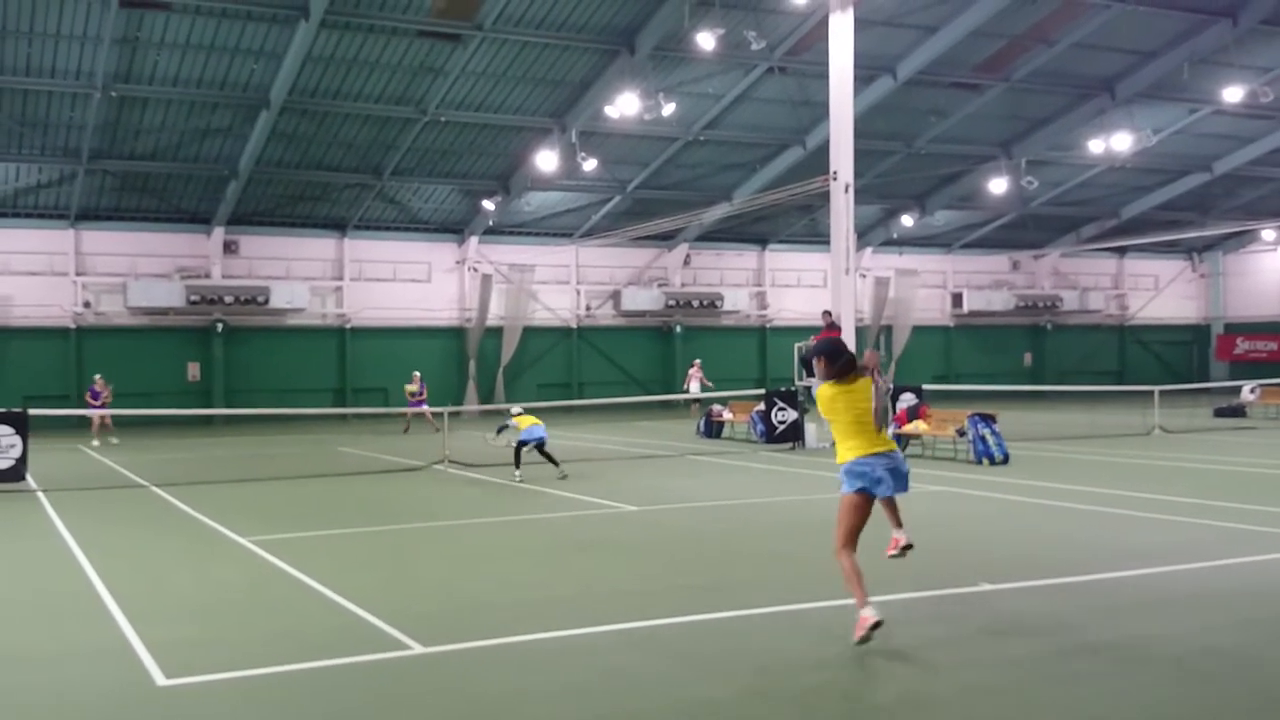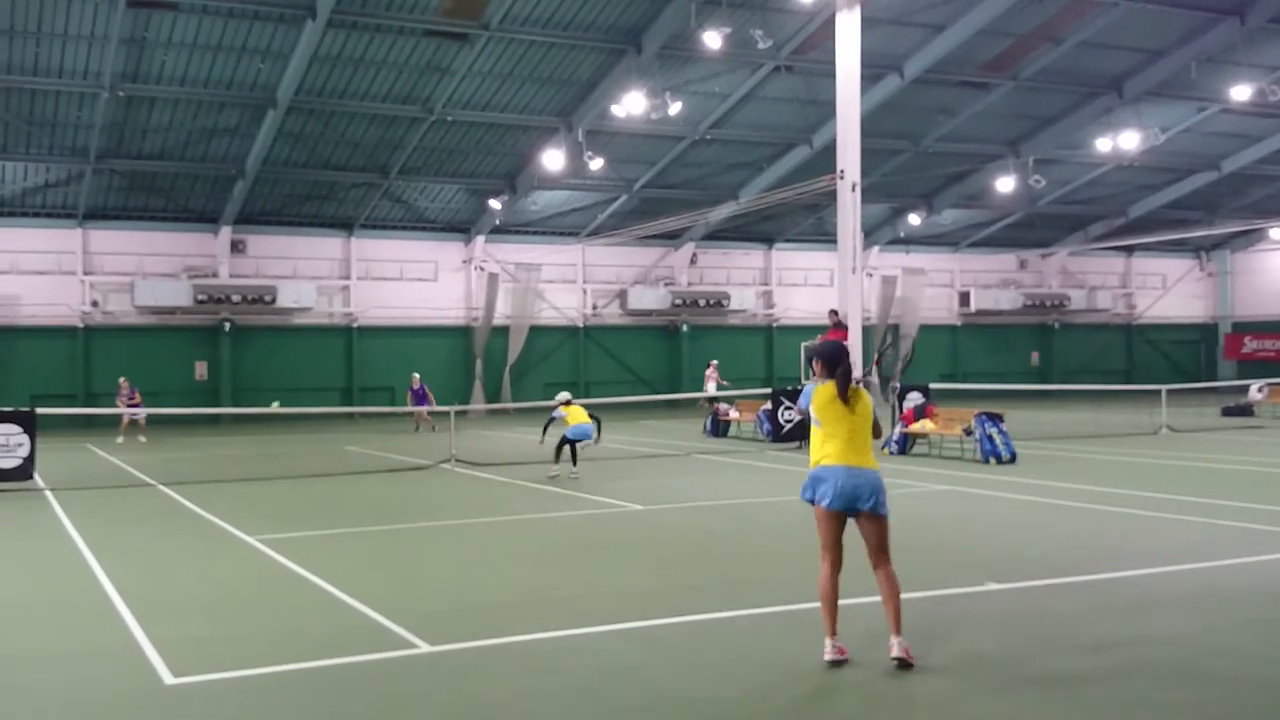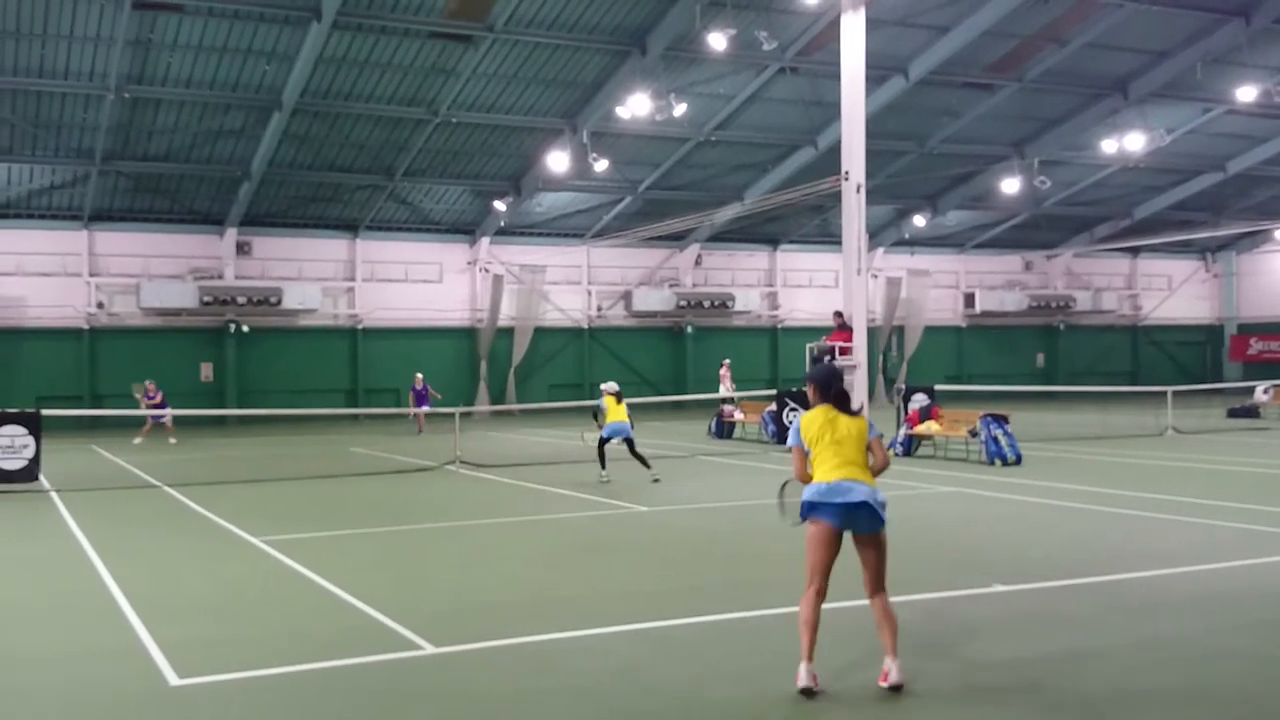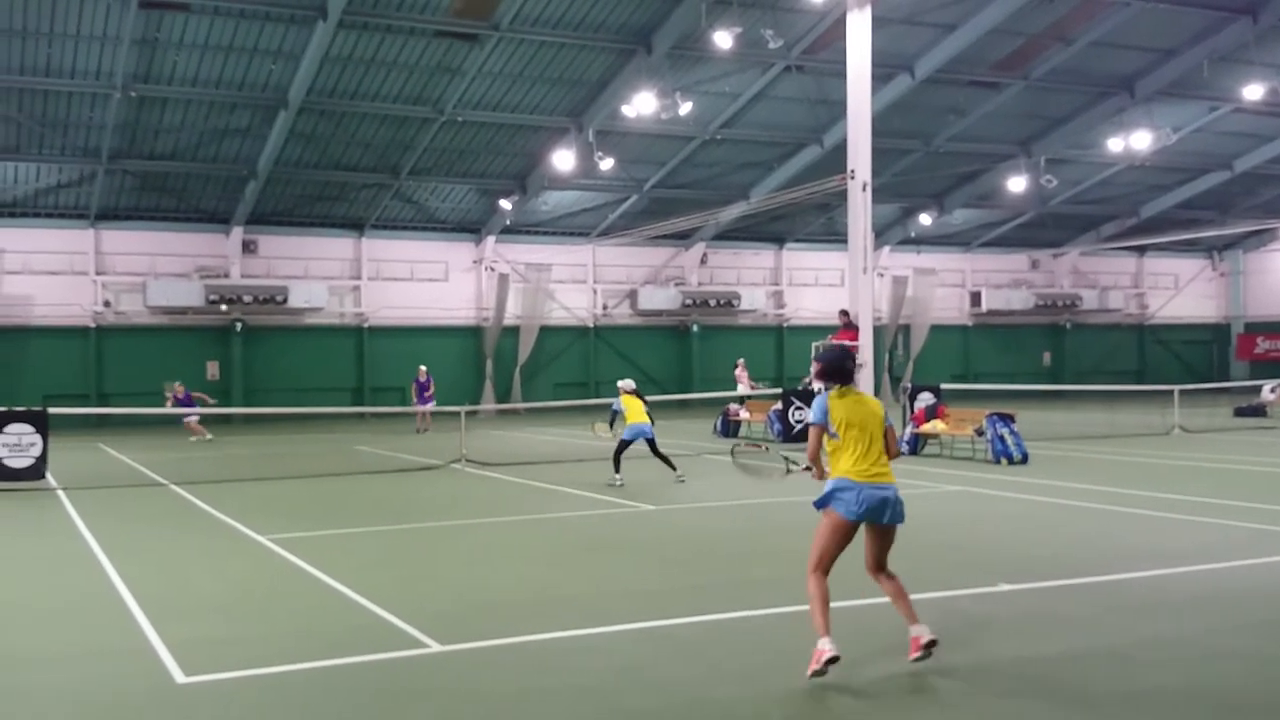
dt=0.3s
person 1, frame 1
left shoulder: (821, 392)
right shoulder: (868, 383)
left wrist: (864, 367)
right wrist: (871, 368)
left hip: (857, 467)
right hip: (887, 459)
left knee: (844, 549)
left ankle: (867, 611)
right ankle: (900, 534)
person 1, frame 2
left shoulder: (814, 390)
right shoulder: (863, 397)
left hip: (830, 477)
right hip: (867, 478)
left knee: (830, 563)
right knee: (881, 565)
left ankle: (832, 643)
right ankle: (898, 643)
person 1, frame 3
left shoulder: (802, 421)
right shoulder: (862, 421)
left elbow: (800, 473)
right elbow: (881, 461)
left hip: (825, 498)
right hip: (866, 501)
left knee: (814, 591)
right knee: (876, 594)
left ankle: (806, 668)
right ankle: (892, 667)
person 1, frame 4
left shoulder: (824, 402)
right shoulder: (876, 404)
left elbow: (813, 451)
right elbow: (893, 450)
left wrist: (818, 470)
left hip: (849, 491)
right hip: (884, 491)
left knee: (816, 571)
right knee: (878, 569)
left ankle: (825, 644)
right ankle: (919, 631)
